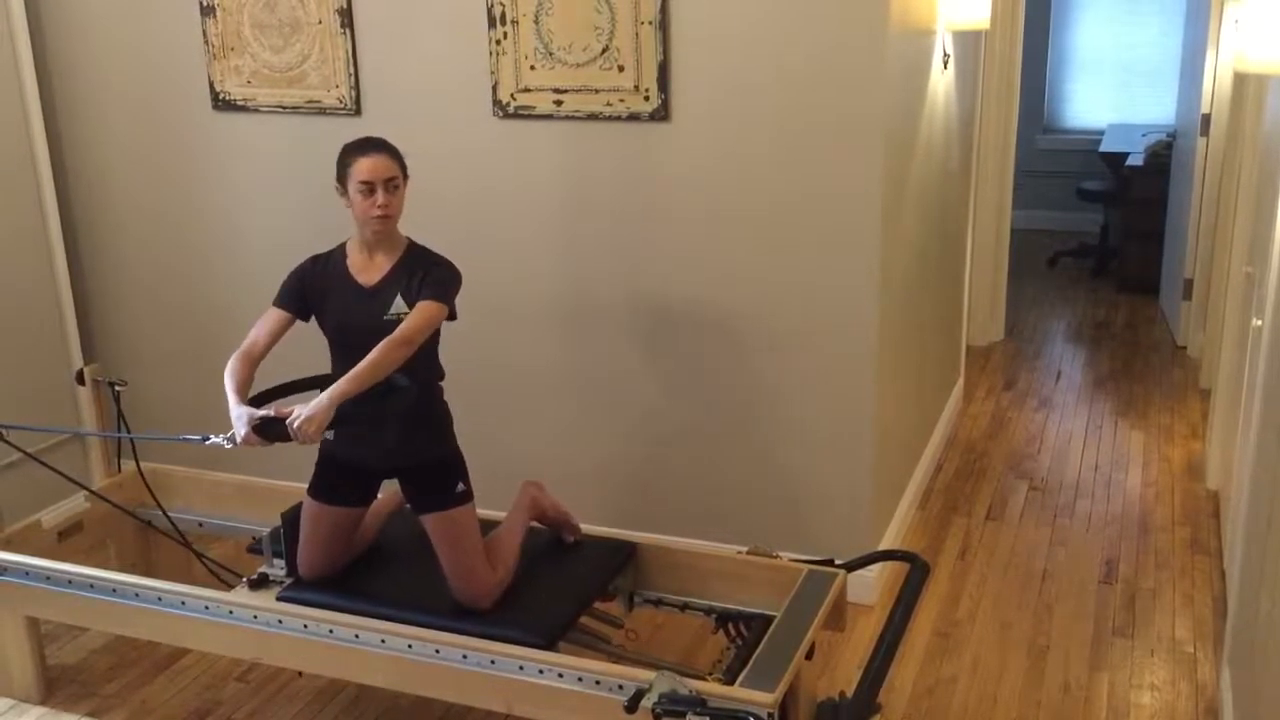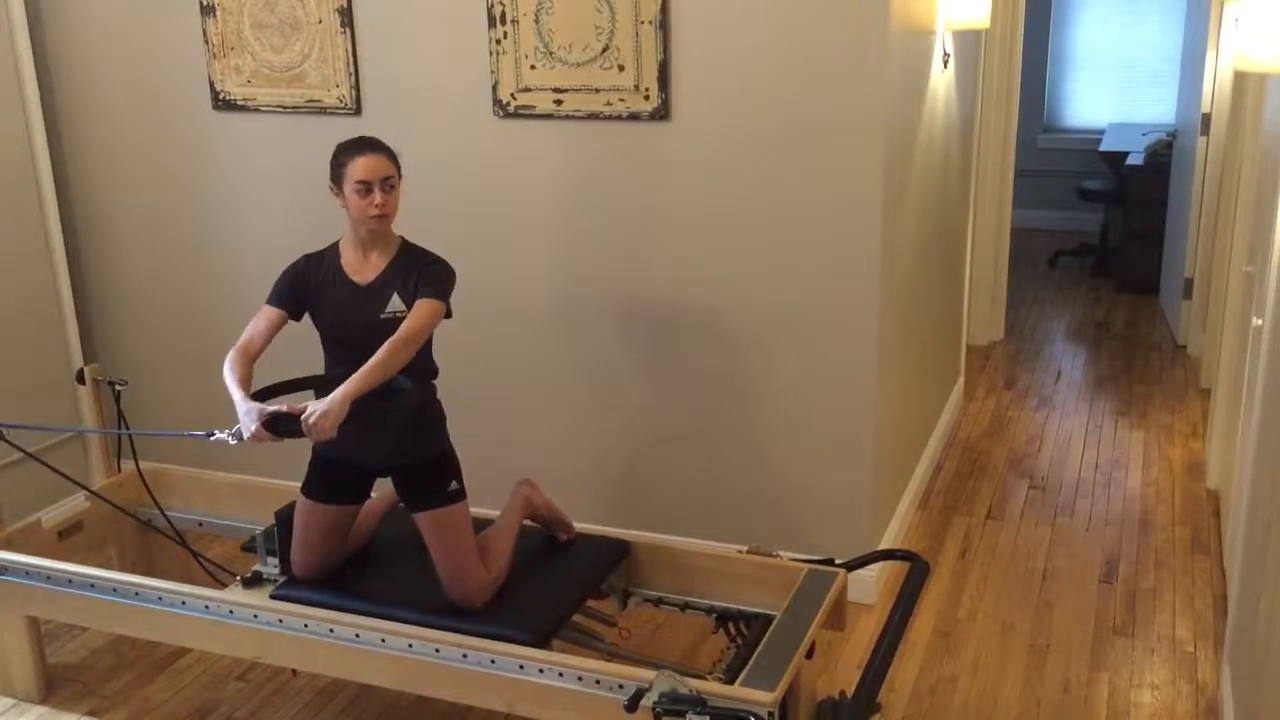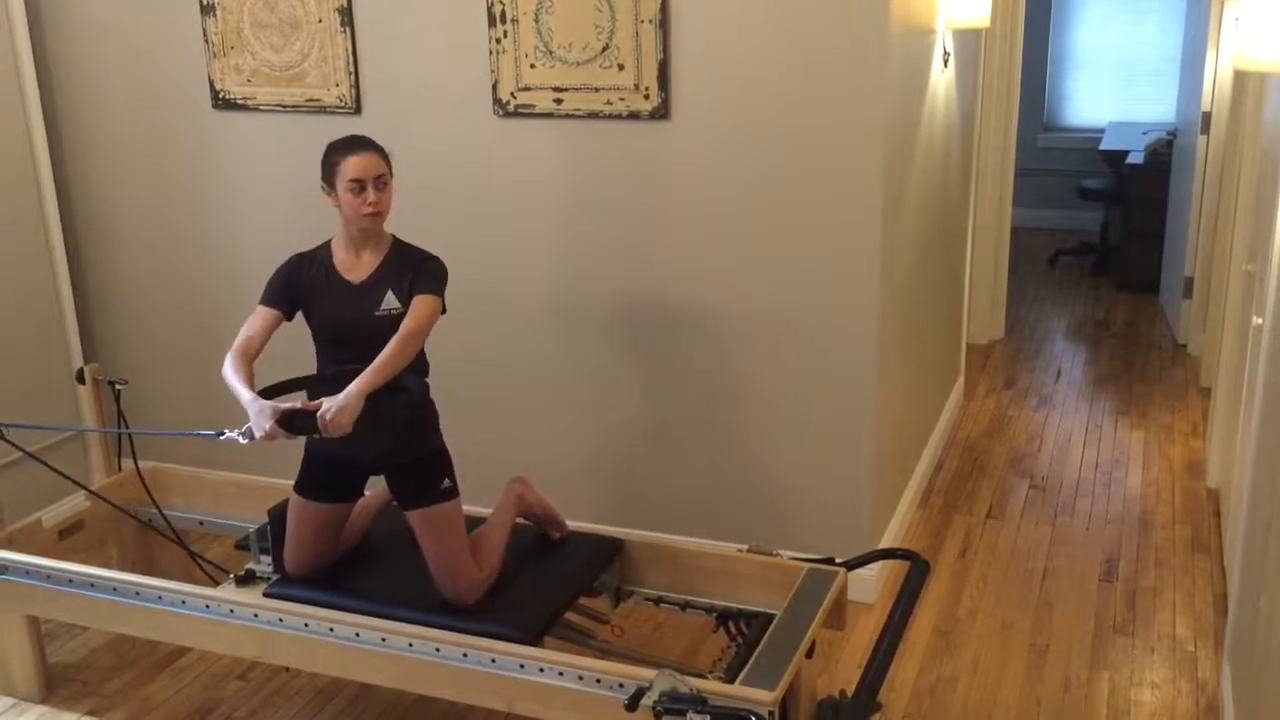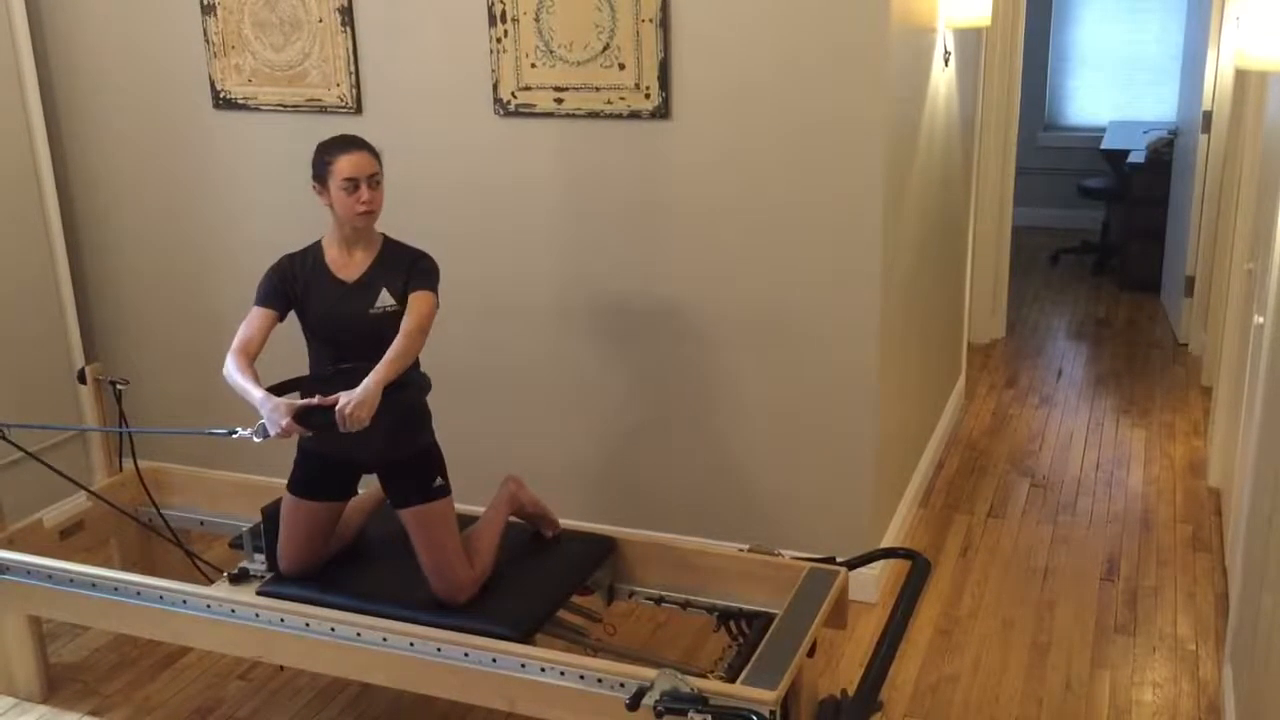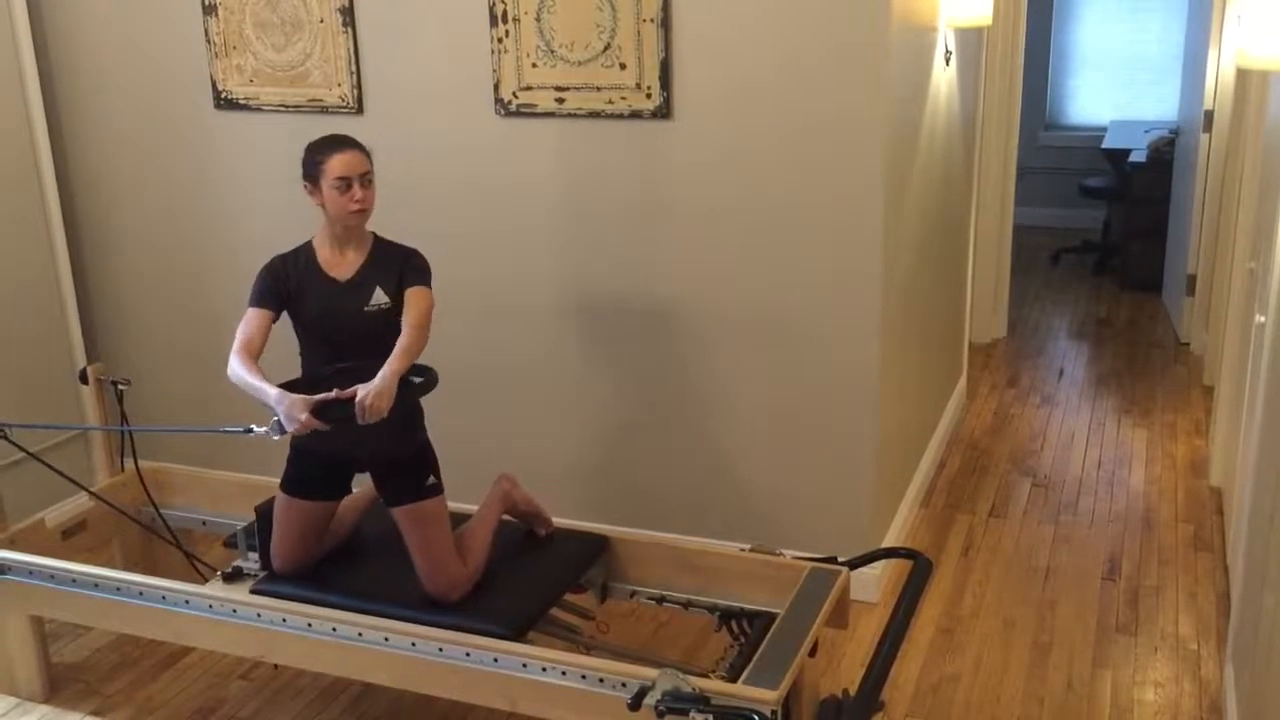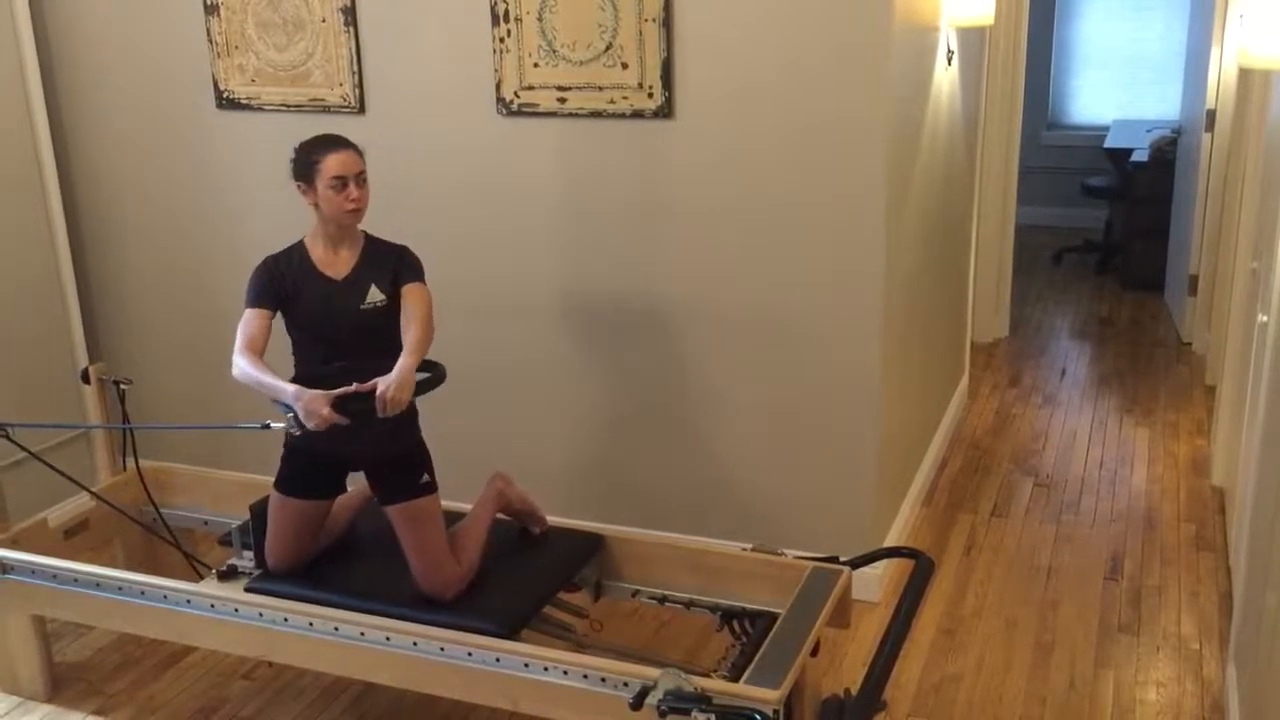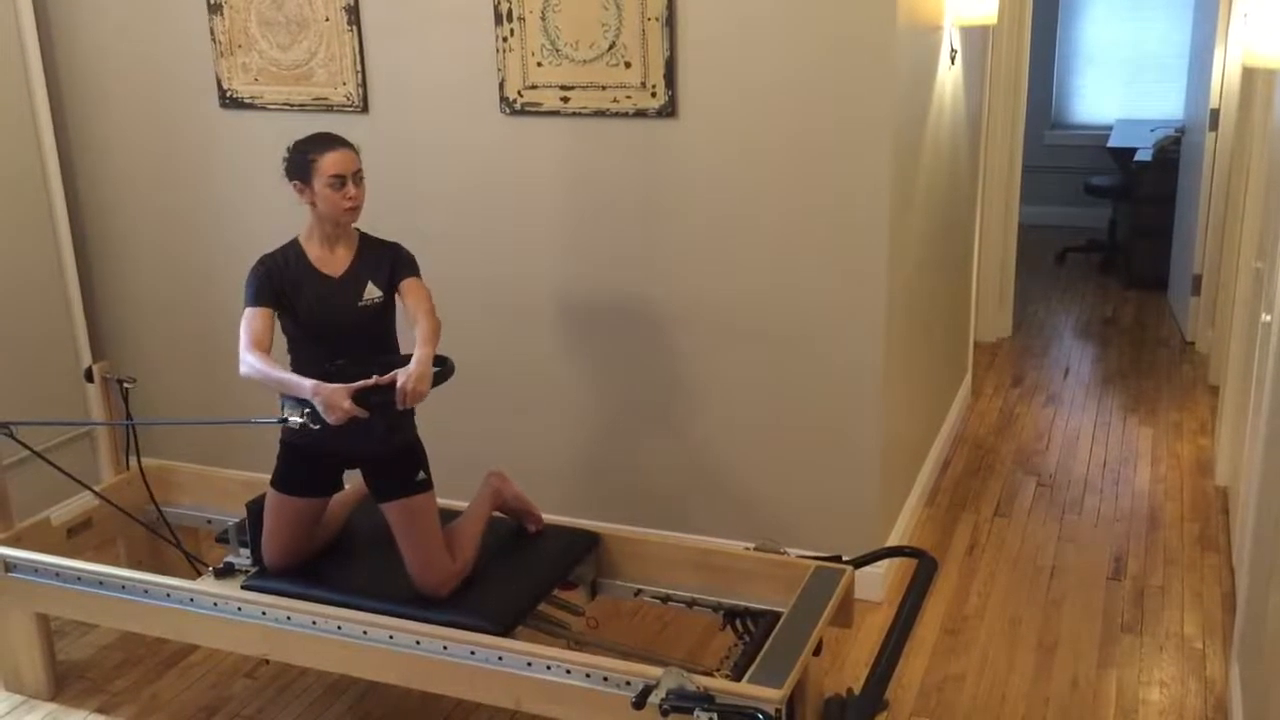
dt=0.2s
person 1, frame 1
left shoulder: (434, 272)
right shoulder: (315, 274)
left elbow: (402, 343)
right elbow: (247, 353)
left wrist: (326, 401)
right wrist: (237, 406)
left hip: (423, 442)
right hip: (349, 442)
left knee: (477, 594)
right knee: (312, 572)
left ankle: (528, 503)
right ankle: (395, 500)
person 1, frame 2
left shoulder: (428, 270)
right shoulder: (308, 273)
left elbow: (406, 341)
right elbow: (241, 352)
left wrist: (340, 398)
right wrist: (245, 403)
left hip: (417, 440)
right hip: (342, 442)
left knee: (471, 592)
right knee: (306, 570)
left ankle: (522, 501)
right ankle: (389, 498)
person 1, frame 3
left shoulder: (421, 267)
right shoulder: (300, 272)
left elbow: (409, 338)
right elbow: (238, 355)
left wrist: (355, 393)
right wrist: (254, 402)
left hip: (409, 437)
right hip: (333, 439)
left knee: (463, 590)
right knee: (299, 568)
left ankle: (514, 499)
right ankle: (382, 496)
person 1, frame 4
left shoulder: (413, 265)
right shoulder: (292, 272)
left elbow: (413, 333)
right elbow: (237, 358)
left wrist: (371, 387)
right wrist: (266, 401)
left hip: (403, 436)
right hip: (326, 438)
left knee: (456, 588)
right knee: (293, 566)
left ankle: (507, 498)
right ankle: (374, 498)
person 1, frame 5
left shoulder: (404, 263)
right shoulder: (284, 272)
left elbow: (416, 327)
right elbow: (239, 360)
left wrist: (386, 378)
right wrist: (279, 398)
left hip: (396, 434)
right hip: (320, 437)
left knee: (448, 586)
right knee: (287, 565)
left ankle: (500, 497)
right ankle: (369, 496)
person 1, frame 6
left shoulder: (395, 260)
right shoulder: (277, 272)
left elbow: (420, 322)
right elbow: (243, 361)
left wrist: (404, 370)
right wrist: (296, 395)
left hip: (390, 433)
right hip: (315, 435)
left knee: (442, 585)
right knee: (281, 563)
left ankle: (495, 496)
right ankle: (364, 494)
person 1, frame 7
left shoulder: (390, 257)
right shoulder: (273, 270)
left elbow: (425, 316)
right elbow: (250, 359)
left wrist: (420, 362)
right wrist: (314, 390)
left hip: (387, 430)
right hip: (311, 432)
left knee: (437, 582)
right knee: (277, 561)
left ankle: (491, 493)
right ankle: (358, 493)
